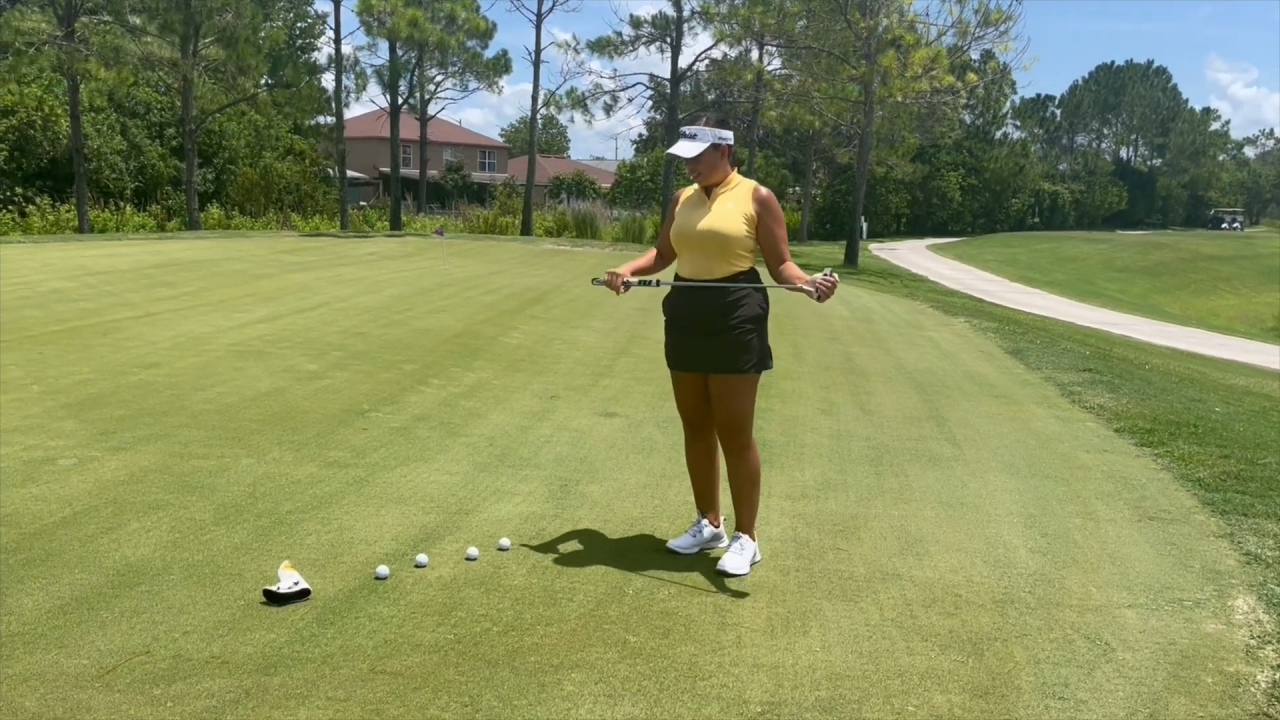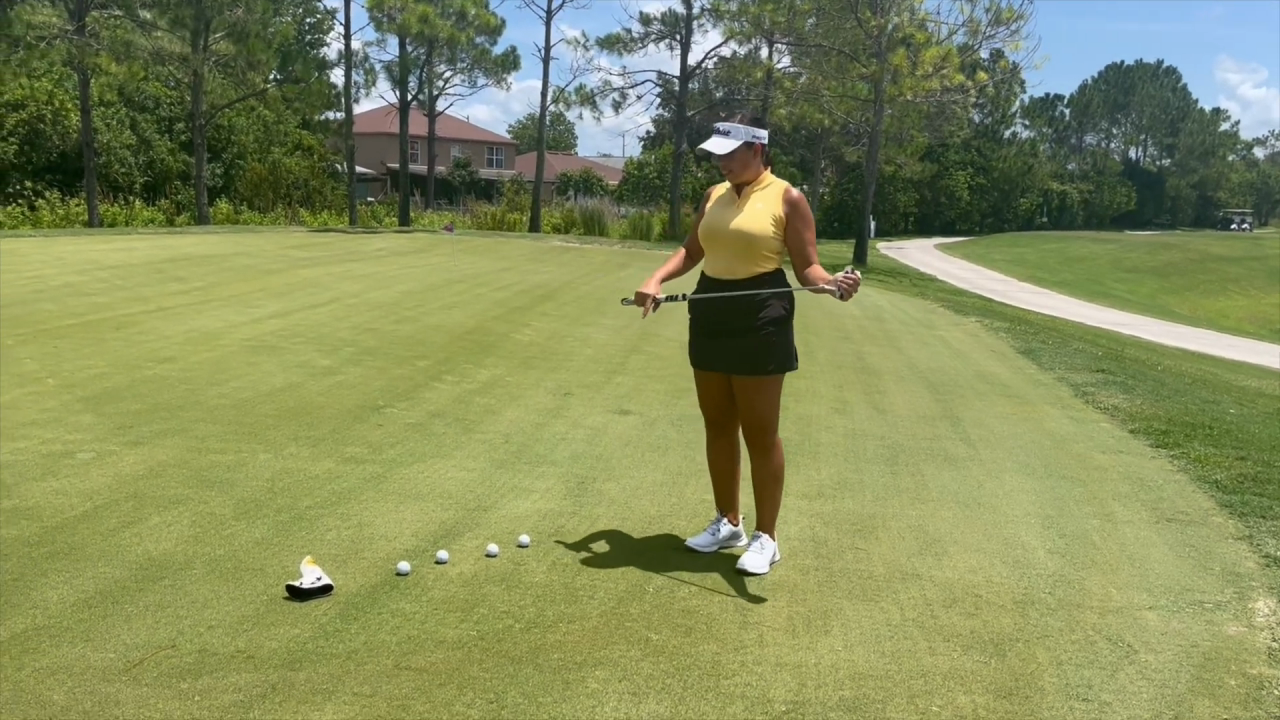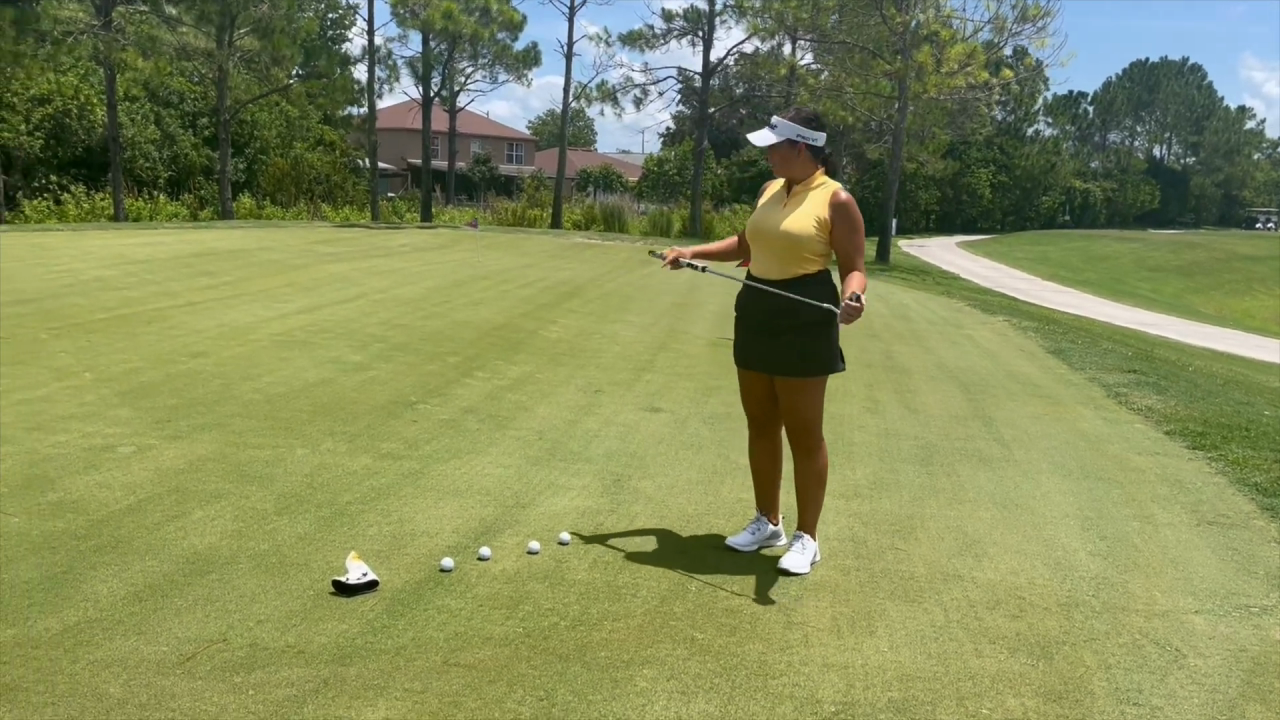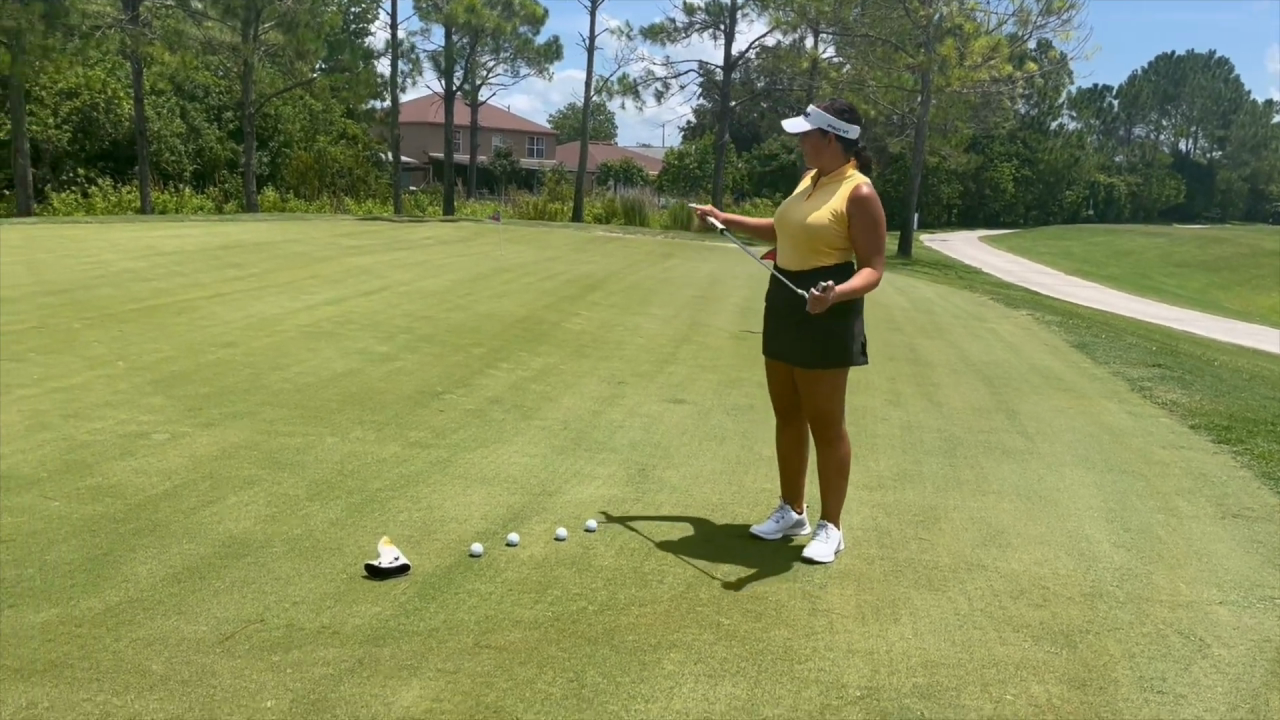
dt=0.4s
person 1, frame 1
left shoulder: (757, 197)
right shoulder: (683, 198)
left elbow: (780, 264)
right elbow: (663, 253)
left wrist: (808, 282)
right wrist: (628, 270)
left hip: (735, 318)
right hip: (685, 316)
left knee: (735, 433)
right knee: (696, 427)
left ankle: (746, 537)
right ankle: (708, 523)
person 1, frame 2
left shoulder: (787, 197)
right shoulder: (714, 195)
left elbow: (806, 266)
right elbow: (692, 250)
left wrist: (831, 283)
right wrist: (656, 279)
left hip: (760, 318)
right hip: (709, 314)
left knee: (760, 432)
right knee: (717, 426)
left ankle: (766, 537)
right ankle: (727, 522)
person 1, frame 3
left shoulder: (836, 200)
right shoulder: (771, 189)
left elbow: (854, 268)
right elbow: (746, 245)
left wrist: (853, 296)
right wrist: (689, 252)
left hip: (803, 320)
right hip: (754, 313)
left knee: (804, 433)
right knee: (760, 425)
left ankle: (806, 537)
right ankle: (767, 522)
person 1, frame 4
left shoulder: (859, 193)
right shoulder: (810, 179)
left elbow: (872, 267)
left wrist: (836, 294)
right wrist: (725, 218)
left hip: (825, 315)
right hip: (784, 305)
left knee: (826, 423)
right knee: (787, 415)
left ankle: (830, 527)
right ankle: (791, 511)
